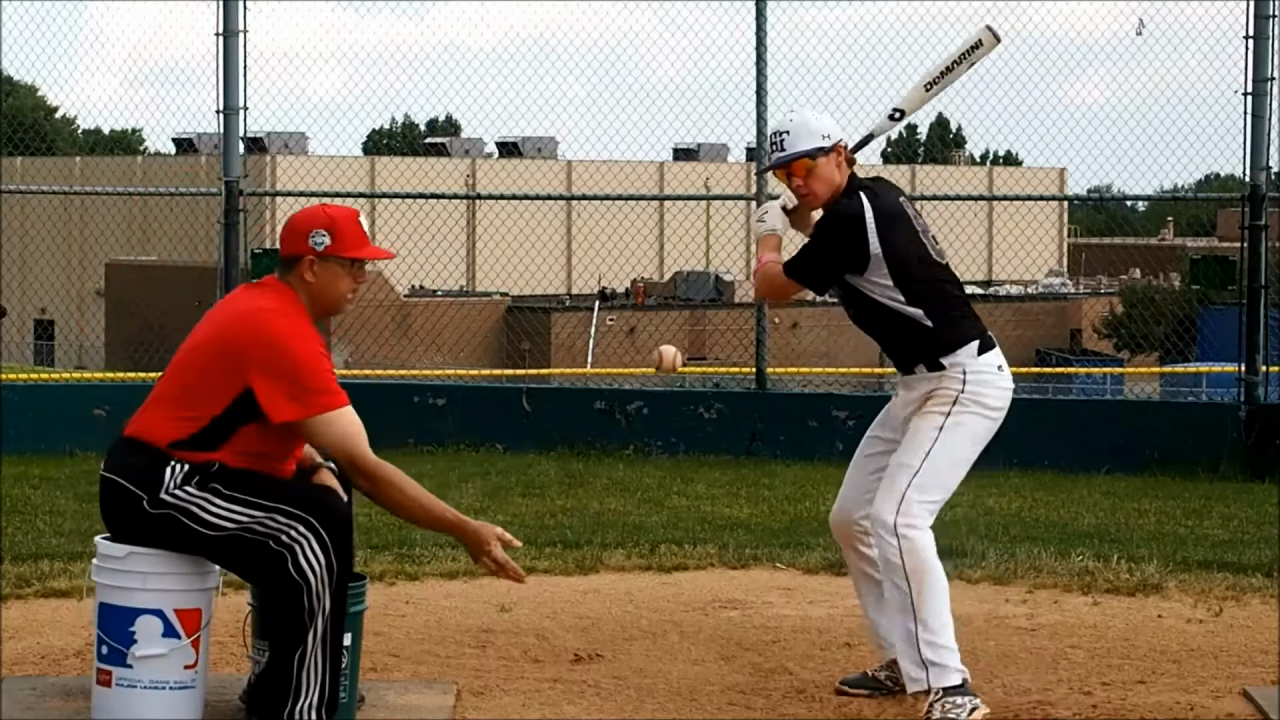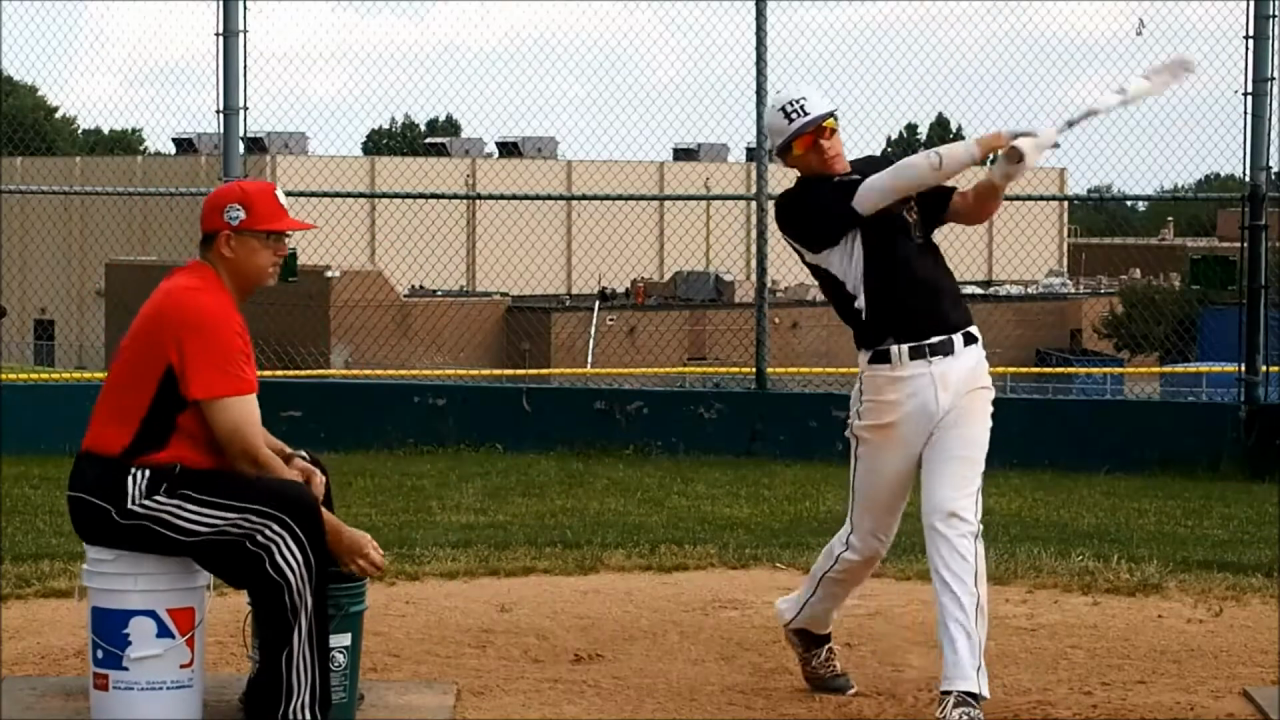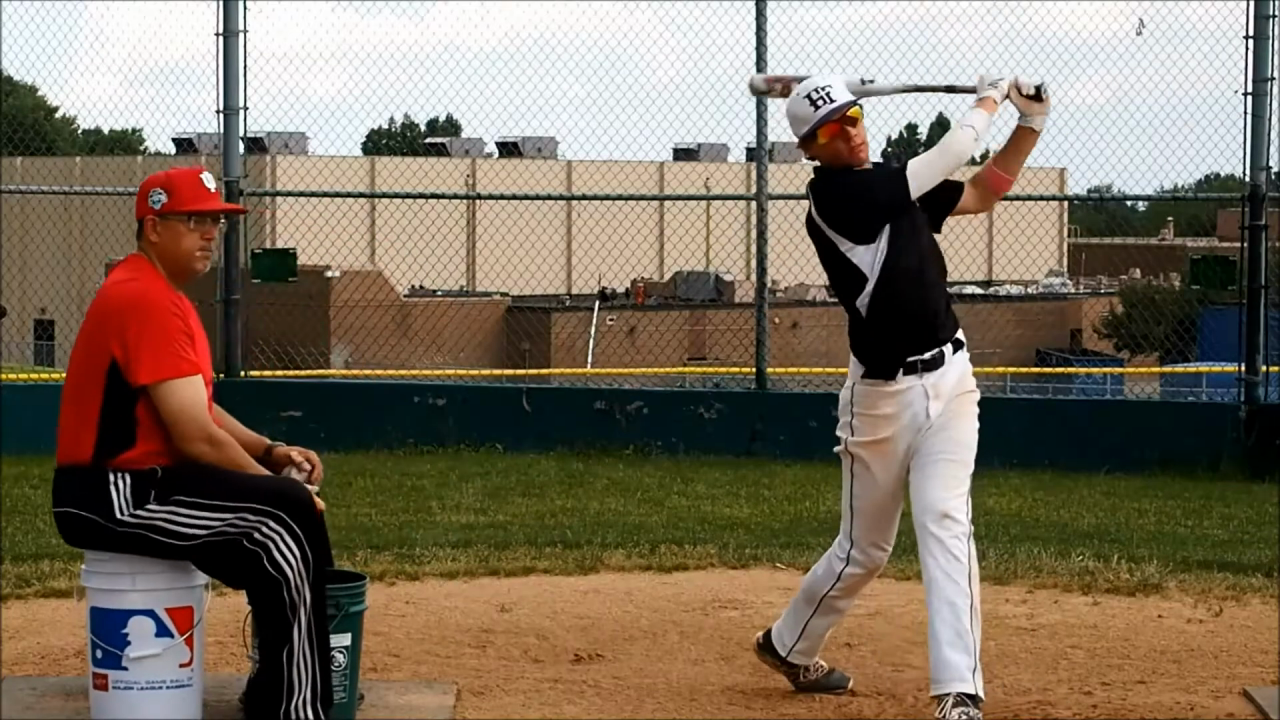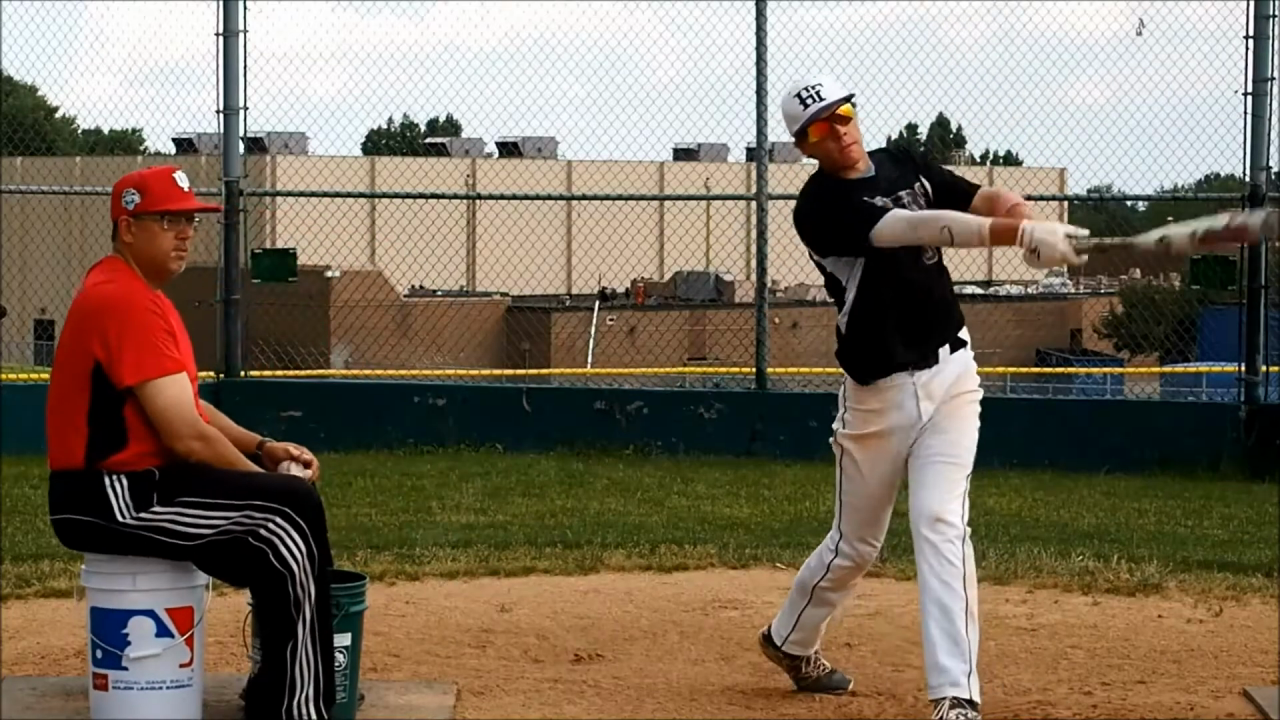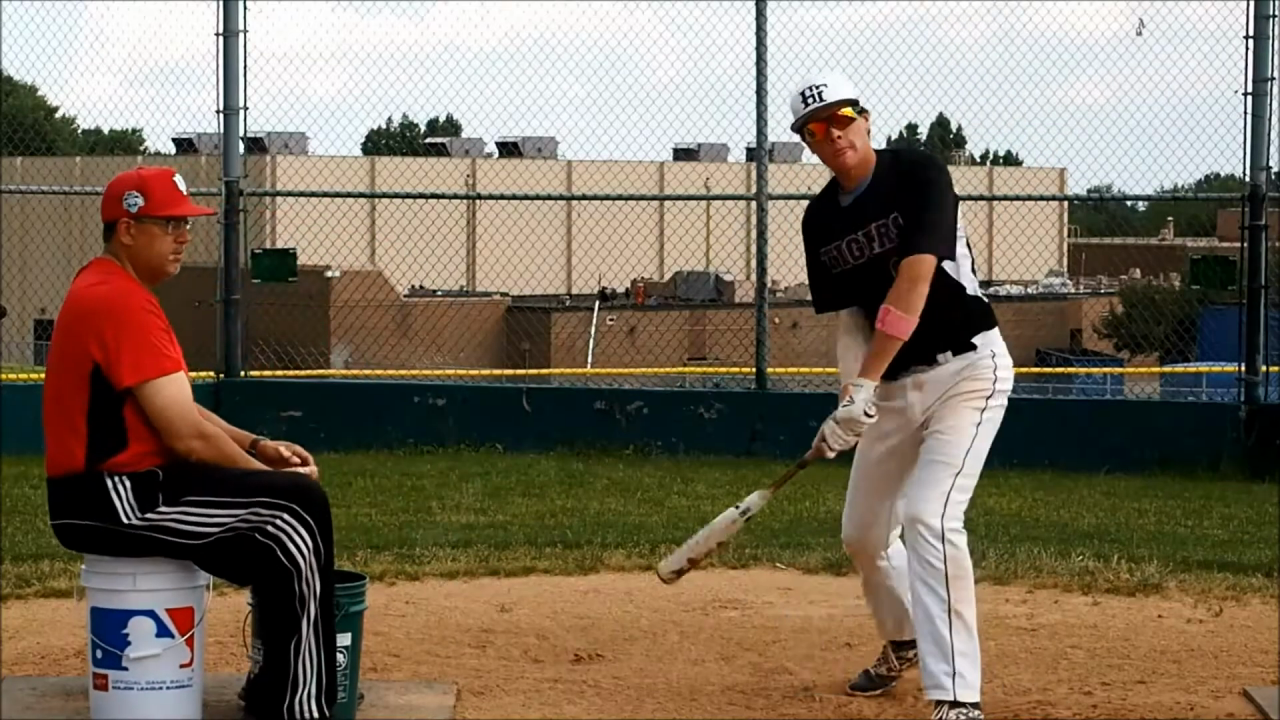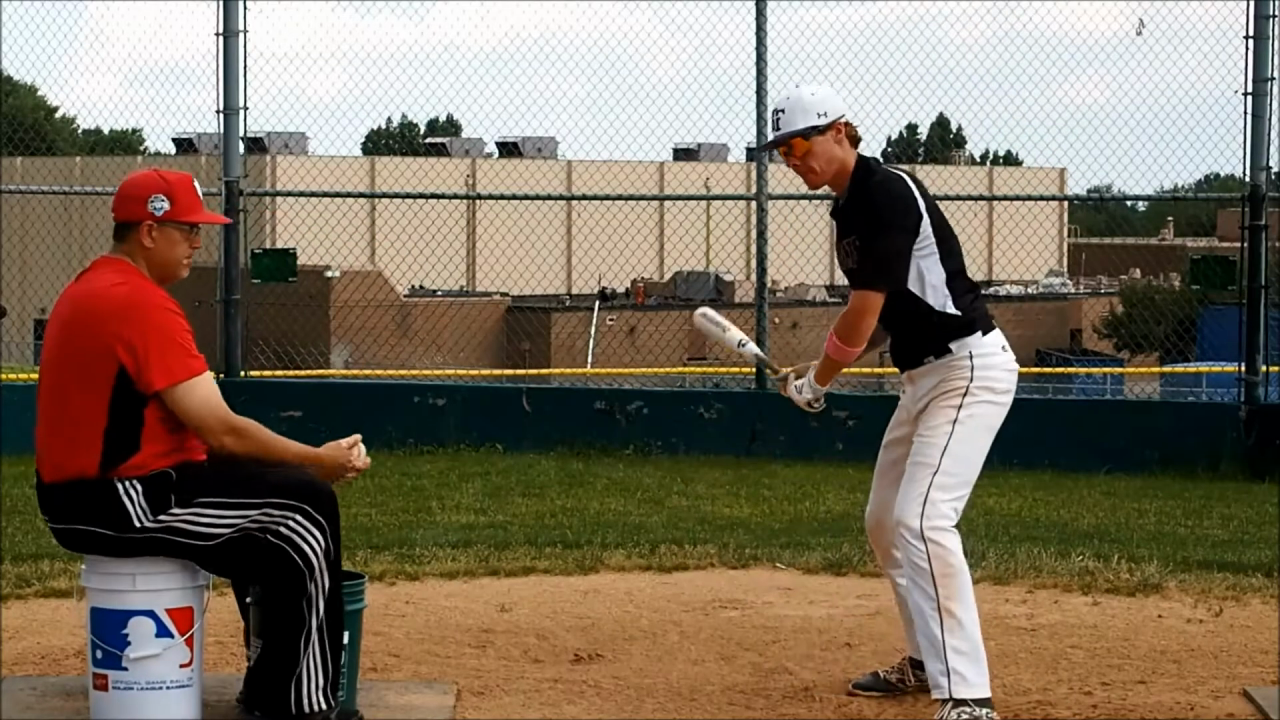
dt=0.3s
person 1, frame 1
left shoulder: (850, 217)
right shoulder: (872, 195)
left elbow: (771, 288)
left wrist: (768, 232)
right wrist: (799, 215)
left hip: (964, 380)
right hip: (924, 385)
left knee: (898, 519)
right knee: (851, 518)
right ankle: (906, 659)
person 1, frame 2
left shoulder: (881, 171)
right shoulder: (798, 209)
left elbow: (971, 207)
right elbow: (891, 187)
left wrist: (1013, 162)
right wrist: (989, 142)
left hip: (963, 368)
right hip: (892, 379)
left knee: (953, 522)
right knee: (867, 536)
right ankle: (806, 623)
person 1, frame 3
left shoulder: (890, 181)
right shoulder: (832, 194)
left elbow: (981, 195)
right elbow: (948, 155)
left wrist: (1031, 122)
right wrist: (988, 99)
left hip: (950, 377)
right hip: (884, 392)
left knee: (946, 522)
right knee: (864, 549)
right ankle: (786, 643)
person 1, frame 4
left shoulder: (904, 164)
right shoulder: (816, 209)
left elbow: (992, 203)
right elbow: (917, 228)
left wrist: (1032, 226)
right wrist: (1020, 238)
left hip: (948, 377)
right hip: (876, 393)
left knee: (942, 524)
right knee: (853, 544)
right ankle: (788, 640)
person 1, frame 5
left shoulder: (918, 171)
right shoulder: (819, 221)
left elbow: (913, 286)
right elbow: (850, 323)
left wrist: (865, 388)
right wrist: (853, 397)
left hip: (969, 369)
right hip: (894, 387)
left knee: (930, 518)
right knee: (864, 530)
right ankle: (904, 639)
person 1, frame 6
left shoulder: (885, 191)
right shoulder: (849, 204)
left elbow: (864, 313)
left wrist: (817, 378)
right wrist: (826, 363)
left hip: (970, 367)
right hip: (925, 375)
left knee: (922, 520)
right knee: (886, 521)
right ankle: (928, 659)
person 2, frame 1
left shoulder: (260, 299)
right shoulder: (286, 332)
right elbow: (363, 467)
left wrist: (315, 466)
right wrist: (466, 531)
left hip: (174, 473)
right hip: (153, 487)
left knee: (322, 487)
right knee: (316, 526)
person 2, frame 2
left shoulder: (201, 294)
right shoulder: (207, 311)
left elbow: (232, 422)
right elbow: (246, 456)
left wrist: (289, 459)
right wrist: (329, 530)
left hip: (154, 477)
right hip: (123, 494)
left knee: (306, 492)
right knee: (295, 520)
person 2, frame 3
left shoulder: (159, 292)
right shoulder: (146, 299)
left elbow: (197, 408)
right elbow: (198, 440)
left wrist: (269, 450)
right wrist: (286, 494)
left hip: (135, 480)
right hip: (108, 496)
left knee: (289, 489)
right knee: (287, 517)
person 2, frame 4
left shoulder: (136, 292)
right shoulder: (126, 301)
left elbow: (187, 405)
right elbow: (187, 437)
left wrist: (261, 447)
right wrist: (269, 482)
left hip: (125, 483)
right hip: (105, 498)
left knee: (291, 497)
right knee: (292, 509)
person 2, frame 5
left shoulder: (113, 292)
right shoulder: (122, 303)
left elbow: (178, 408)
right elbow: (189, 437)
left wrist: (256, 446)
right wrist: (272, 479)
left hip: (113, 489)
right hip: (109, 501)
left knee: (286, 510)
right knee: (297, 507)
person 2, frame 6
left shoulder: (89, 289)
right shoulder: (142, 304)
right elbow: (221, 430)
left wrist: (249, 449)
right wrist: (318, 459)
left hip: (78, 491)
right hip: (113, 504)
left knee: (259, 486)
right knee: (307, 504)
